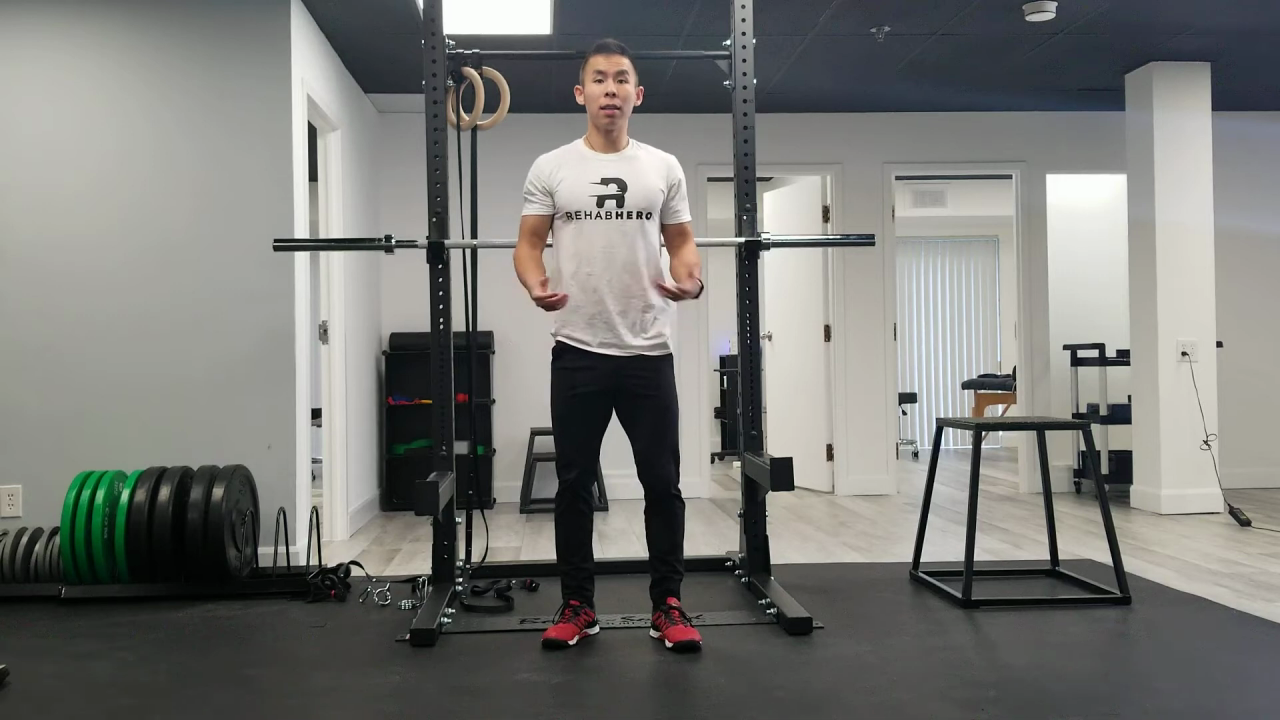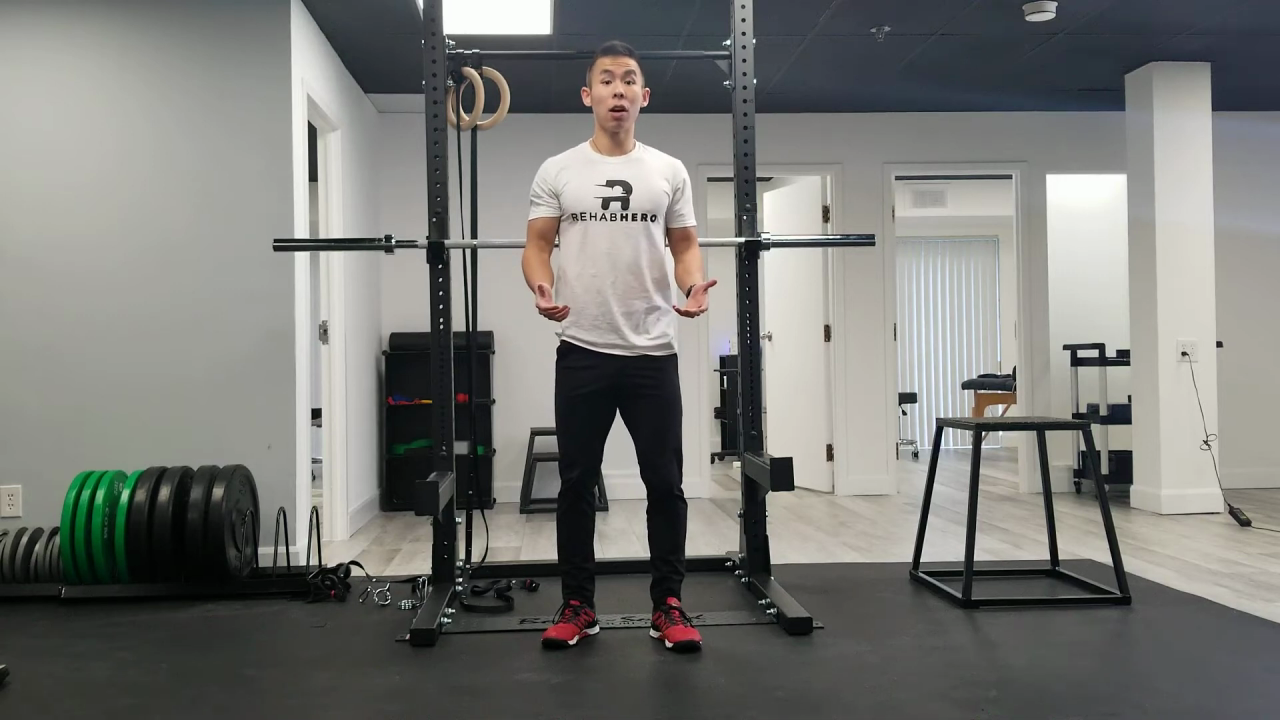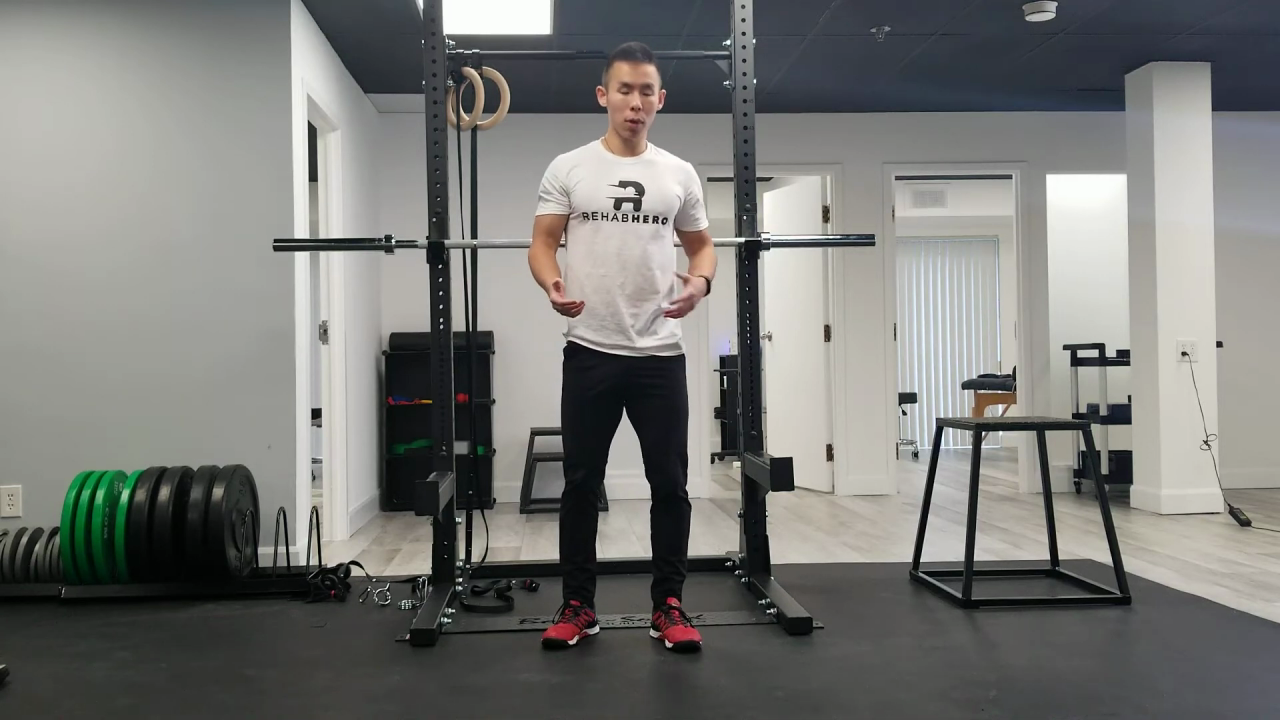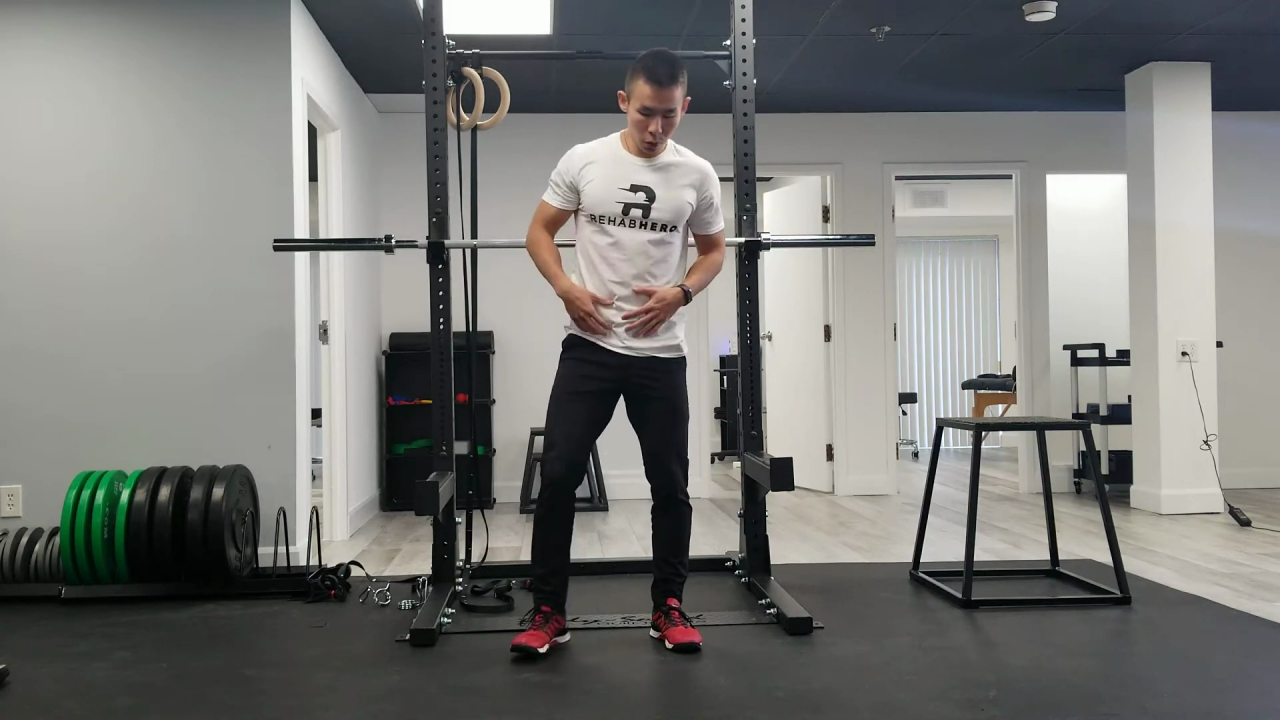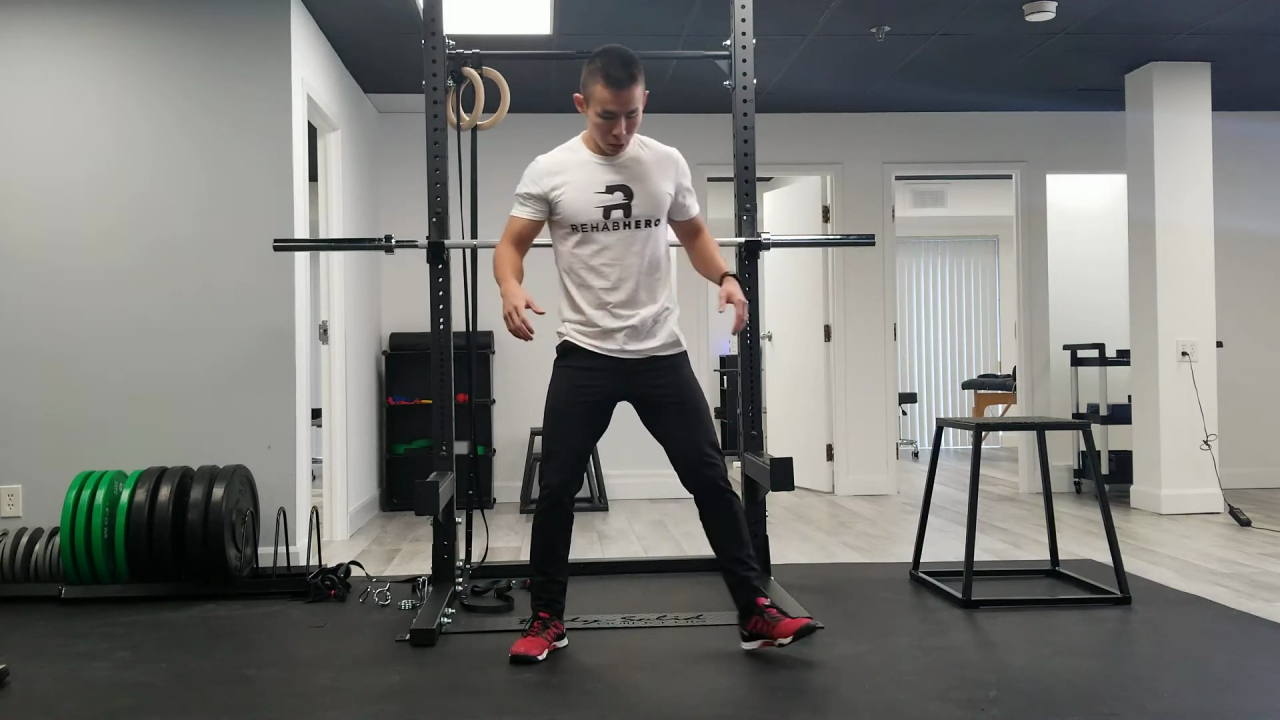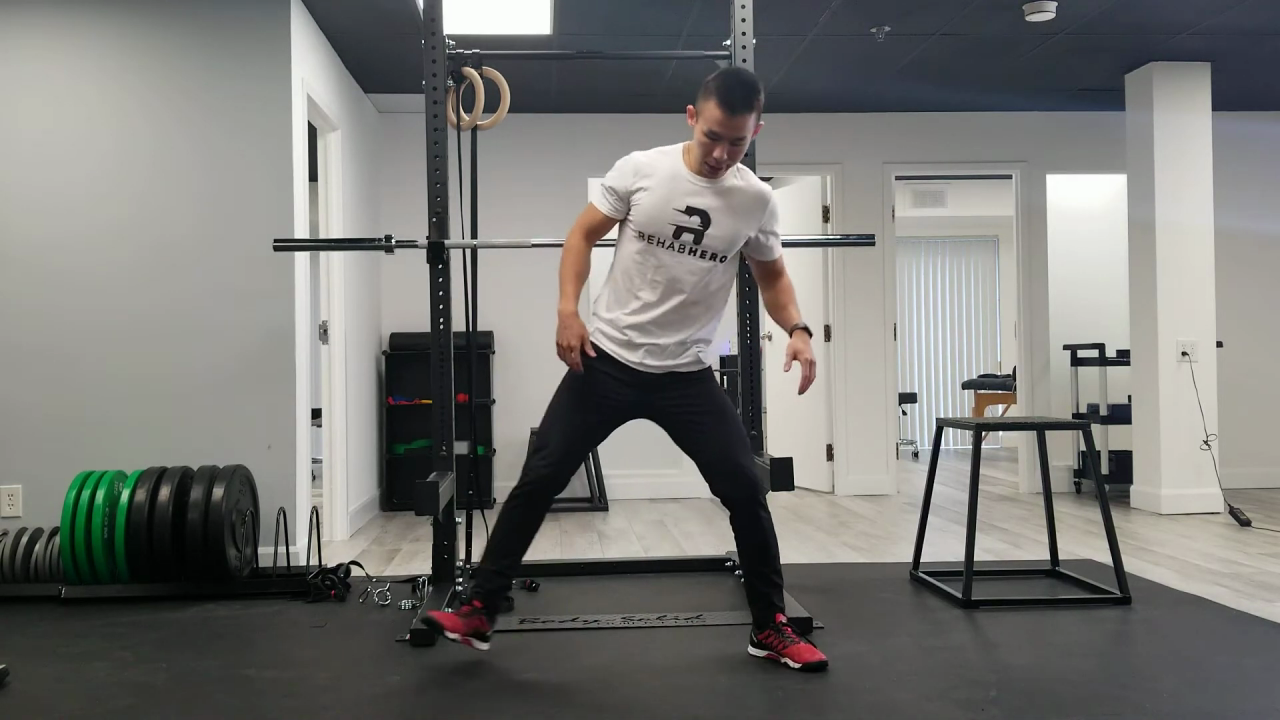
dt=0.5s
person 1, frame 1
left shoulder: (664, 168)
right shoulder: (551, 168)
left elbow: (680, 241)
right elbow: (530, 242)
left wrist: (690, 277)
right wrist: (535, 285)
left hip: (649, 352)
right hip: (578, 353)
left knee: (662, 482)
right knee: (575, 484)
left ankle: (668, 605)
right ankle: (577, 607)
person 1, frame 2
left shoulder: (669, 171)
right shoulder: (557, 170)
left elbow: (685, 245)
right elbow: (537, 244)
left wrist: (693, 285)
right wrist: (541, 286)
left hip: (653, 352)
right hip: (581, 351)
left knee: (665, 482)
right knee: (577, 484)
left ankle: (668, 606)
right ankle: (577, 606)
person 1, frame 3
left shoulder: (680, 174)
right shoulder: (568, 168)
left elbow: (701, 246)
right elbow: (542, 243)
left wrist: (700, 282)
right wrist: (551, 283)
left hip: (660, 354)
right hip: (590, 352)
left knee: (670, 483)
right knee: (581, 483)
left ankle: (668, 607)
right ankle: (578, 606)
person 1, frame 4
left shoulder: (697, 174)
right shoulder: (582, 161)
left elbow: (713, 250)
right elbow: (538, 230)
left wrist: (679, 293)
right wrist: (566, 288)
left hip: (660, 353)
right hip: (589, 346)
left knee: (670, 484)
right knee: (559, 474)
left ankle: (668, 607)
right ankle: (549, 612)
person 1, frame 5
left shoulder: (666, 162)
right shoulder: (549, 170)
left elbow: (693, 234)
right elbow: (510, 244)
left wrist: (725, 277)
right wrist: (511, 289)
left hip: (660, 352)
right hip: (585, 353)
left knee: (710, 478)
right knee: (556, 488)
left ankle: (755, 613)
right ankle: (546, 620)
person 1, frame 6
left shoulder: (757, 199)
right shoulder: (638, 169)
left elbow: (772, 275)
right elbow: (582, 236)
left wrist: (798, 329)
right wrist: (567, 308)
left hip: (687, 373)
right hip: (609, 360)
left knee: (745, 489)
right knee: (540, 478)
left ankle: (770, 627)
right ankle: (480, 610)
